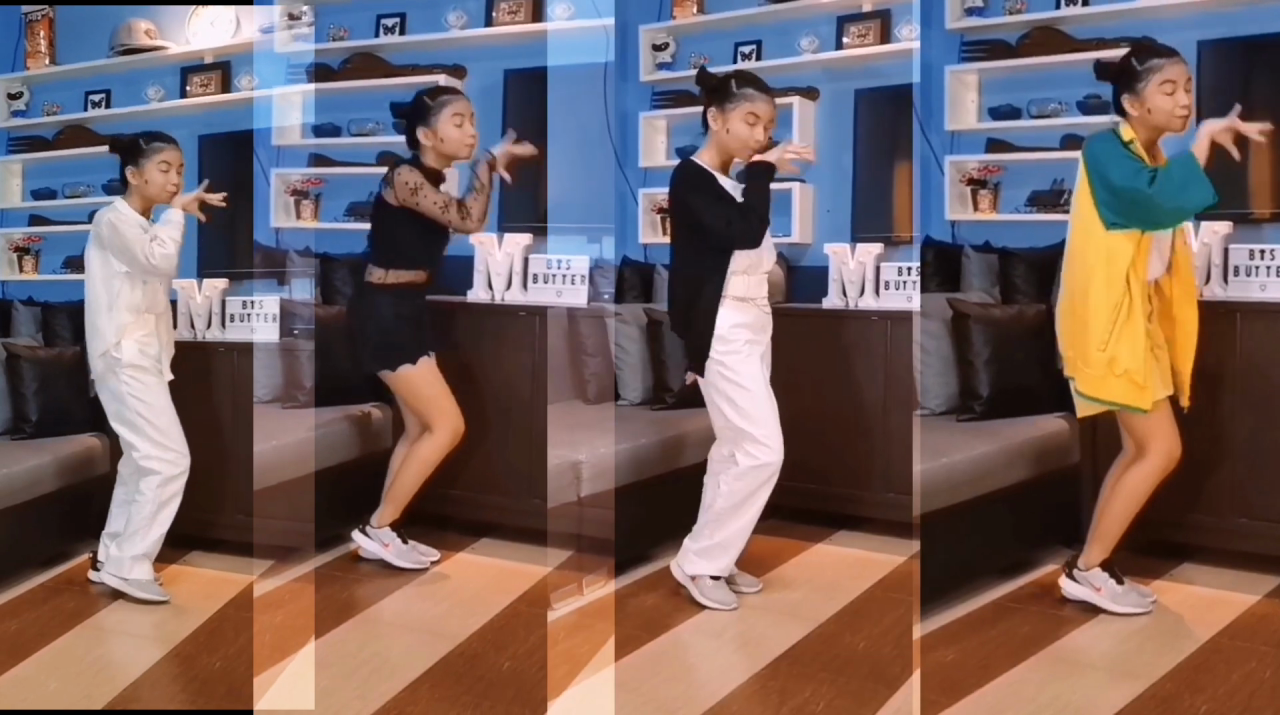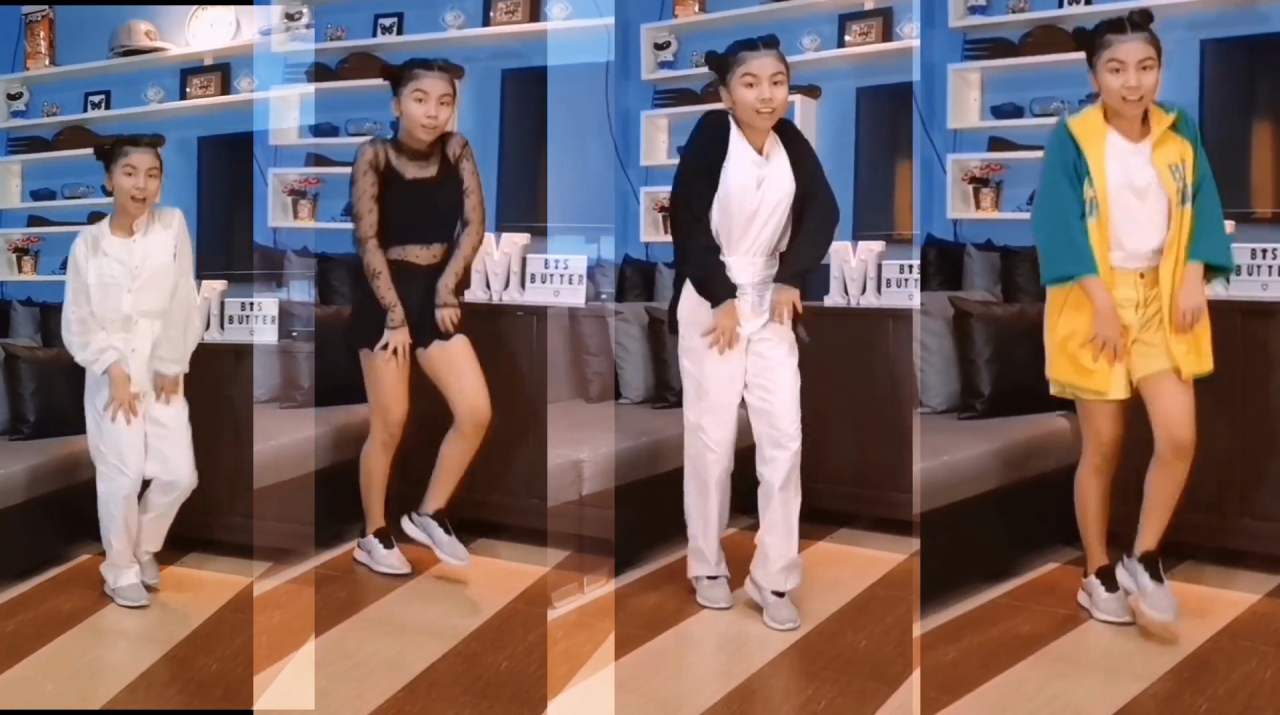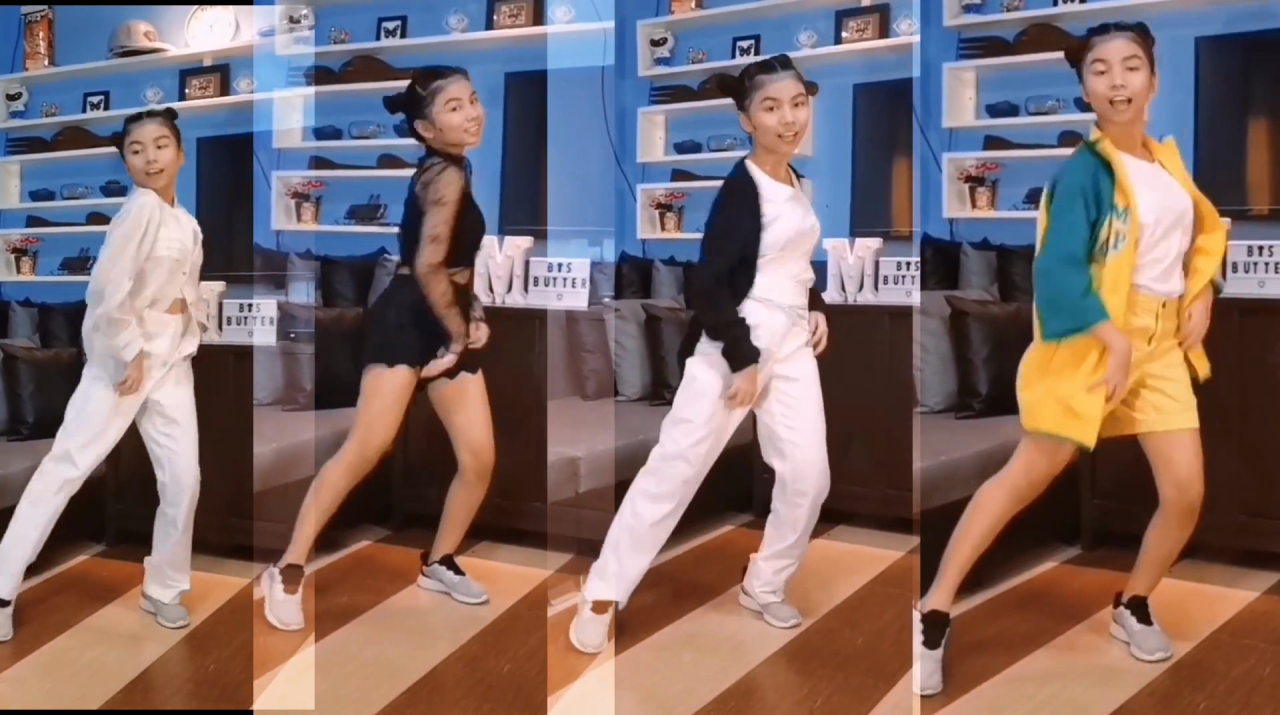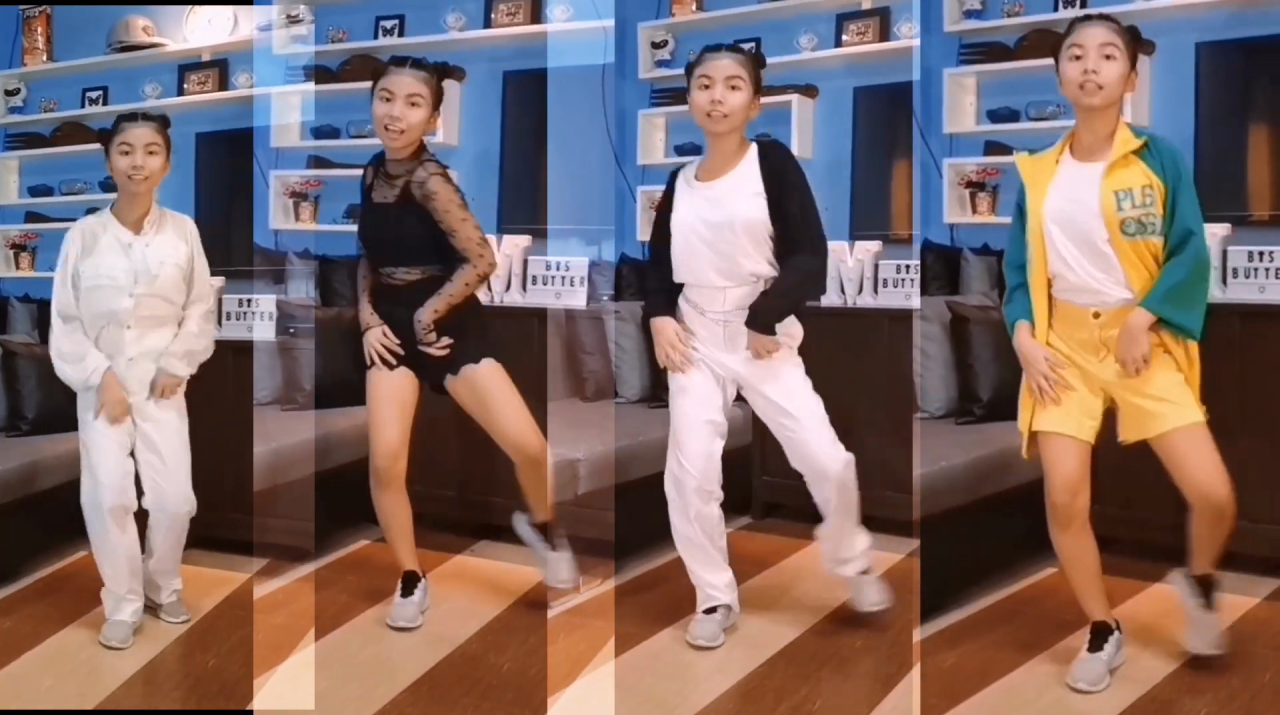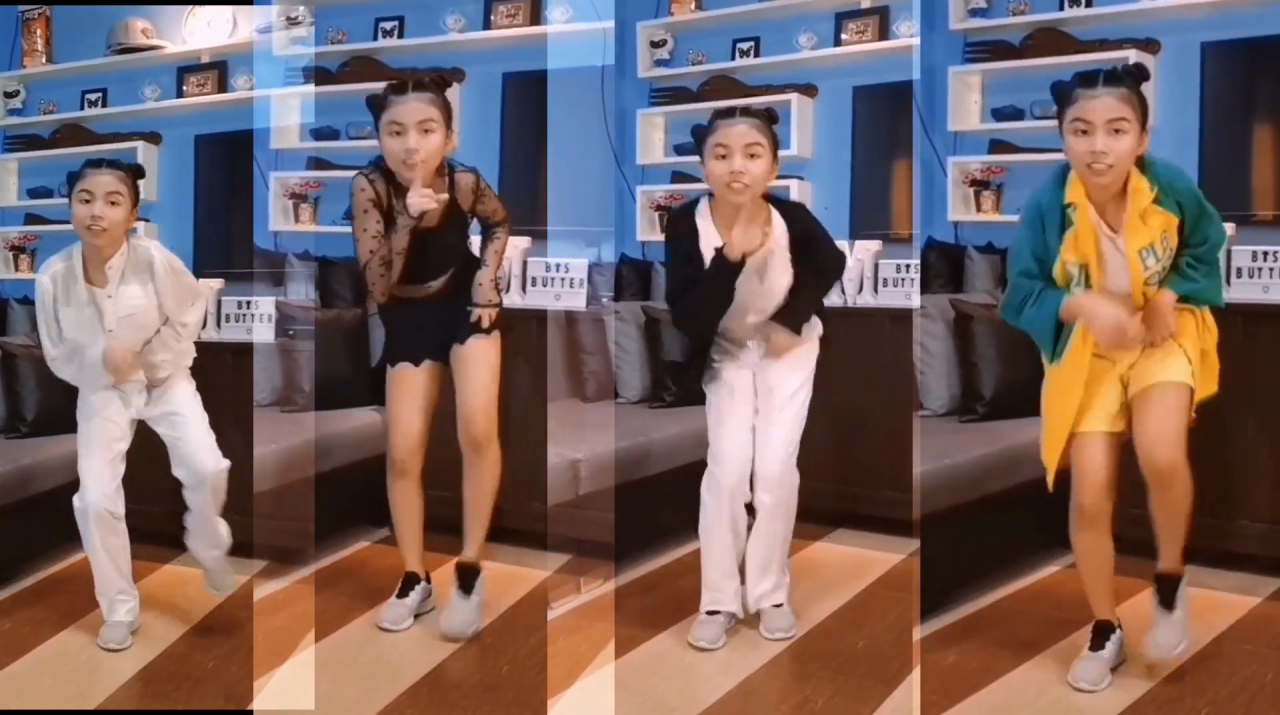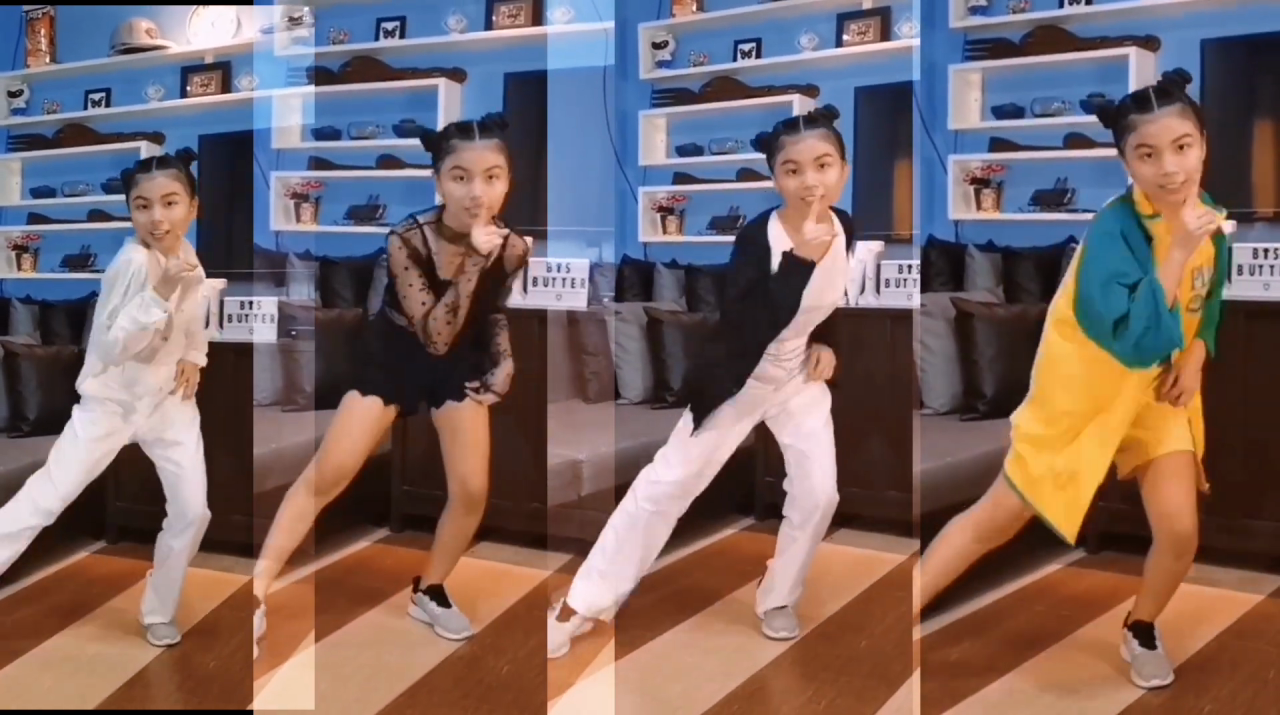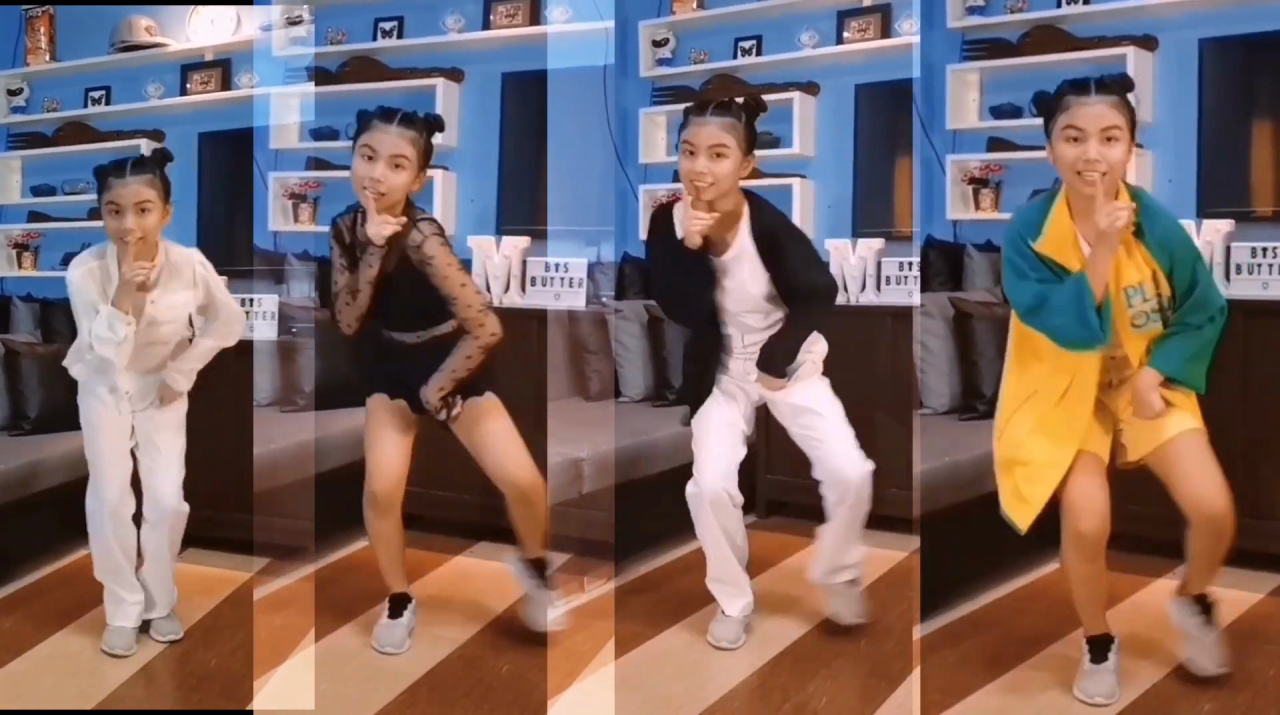
dt=0.7s
person 1, frame 1
left shoulder: (1154, 158)
right shoulder: (1107, 151)
right elbow: (1165, 201)
right wrist: (1206, 136)
left hip: (1139, 319)
right hip: (1111, 323)
left knee: (1140, 448)
right knee: (1162, 449)
left ankle: (1092, 565)
right ankle: (1087, 568)
person 1, frame 2
left shoulder: (1179, 131)
right shoulder: (1073, 139)
left elbow: (1203, 210)
right elbow: (1057, 225)
left wrist: (1195, 281)
right wrist: (1101, 300)
left hip: (1162, 302)
right hip: (1094, 307)
left knee: (1179, 436)
right knee: (1102, 447)
left ankle: (1146, 557)
right ankle: (1097, 574)
person 1, frame 3
left shoulder: (1168, 161)
right shoulder: (1086, 168)
left elbow: (1203, 233)
right elbow: (1060, 267)
left wrist: (1201, 294)
right wrist: (1113, 343)
left hip: (1161, 341)
right hip: (1090, 340)
left knee: (1186, 492)
right knee: (1026, 475)
left ankle: (1131, 604)
right ankle: (933, 612)
person 1, frame 4
left shoulder: (1156, 158)
right shoulder: (1036, 171)
left elbow: (1188, 254)
right elbow: (1020, 266)
left wrist: (1145, 319)
right wrist: (1024, 337)
left hip: (1140, 343)
right hip: (1059, 343)
left knee: (1212, 491)
right knee: (1063, 499)
left ankle: (1199, 579)
right ankle: (1103, 630)
person 1, frame 5
left shoulder: (1170, 187)
right shoulder: (1048, 203)
left elbow: (1205, 241)
right elbow: (1019, 301)
left wrist: (1171, 295)
right wrist: (1086, 308)
left hip: (1160, 336)
right hip: (1085, 349)
left knee: (1164, 461)
right knee: (1091, 498)
left ankle: (1169, 579)
right ankle: (1104, 628)
person 1, frame 6
left shoulder: (1204, 216)
right shoulder: (1111, 232)
right elbow: (1128, 340)
left wrist: (1198, 347)
right wrist: (1171, 254)
left hip: (1159, 386)
right hip: (1083, 386)
left knee: (1179, 532)
right knee: (1001, 516)
left ankle: (1141, 629)
person 1, frame 7
left shoulder: (1158, 227)
right shoulder: (1030, 228)
left elbow: (1203, 311)
right elbow: (1066, 325)
left wrist: (1157, 376)
right wrist: (1100, 248)
left hip: (1145, 379)
right hip: (1065, 386)
left knee: (1214, 509)
right knee: (1086, 525)
left ankle: (1193, 600)
right ankle: (1098, 644)
person 2, frame 1
left shoulder: (725, 182)
right shoulder: (691, 180)
right elbow: (745, 232)
right wrist: (762, 170)
left hip: (748, 324)
right hip: (725, 329)
left knee: (734, 450)
right knee: (760, 451)
left ankle: (715, 561)
right ankle: (699, 562)
person 2, frame 2
left shoulder: (791, 142)
right shoulder: (711, 134)
left elbow: (822, 215)
right elbow: (688, 226)
left wrist: (790, 278)
right wrist: (721, 299)
left hip: (768, 309)
right hip: (709, 306)
left knee: (782, 438)
right knee: (710, 441)
left ankle: (774, 576)
right ankle: (706, 564)
person 2, frame 3
left shoulder: (798, 184)
right shoulder: (741, 186)
right elbow: (715, 279)
left wrist: (816, 308)
right wrist: (742, 360)
left hip: (790, 345)
right hip: (731, 344)
left knee: (809, 475)
right knee: (675, 463)
left ankle: (765, 586)
right ankle: (604, 592)
person 2, frame 4
left shoulder: (774, 160)
right shoulder: (681, 179)
left elbow: (808, 257)
right elbow: (661, 259)
left wrist: (767, 317)
right wrist: (660, 316)
left hip: (763, 337)
right hip: (697, 340)
left knee: (827, 461)
right knee: (689, 475)
left ankle: (853, 562)
right ankle: (715, 598)
person 2, frame 5
left shoulder: (793, 219)
right shoulder: (685, 223)
left elbow: (830, 265)
right elbow: (687, 319)
left wrist: (794, 320)
right wrist: (728, 259)
left hip: (785, 346)
right hip: (729, 352)
left knee: (775, 469)
right knee: (726, 474)
left ankle: (770, 593)
right ankle: (720, 601)
person 2, frame 6
left shoulder: (842, 227)
right shoulder: (760, 236)
right elbow: (749, 325)
left wrist: (826, 342)
right wrist: (801, 258)
left hip: (799, 376)
right hip: (741, 377)
left knee: (818, 494)
right knee: (669, 482)
left ankle: (778, 599)
right ankle: (581, 602)
person 2, frame 7
left shoulder: (766, 222)
right shoulder: (670, 222)
left elbow: (819, 291)
right elbow: (681, 310)
left wrist: (781, 355)
right wrist: (689, 246)
left hip: (785, 362)
right hip: (721, 368)
left knee: (848, 472)
right knee: (709, 487)
left ankle: (838, 570)
right ankle: (734, 602)
person 3, frame 1
left shoulder: (428, 178)
right shoulder: (406, 177)
right elbow: (468, 220)
right wrist: (490, 160)
left hip: (404, 311)
right hip: (386, 314)
left knee: (421, 429)
right knee: (447, 426)
left ankle: (385, 532)
right ankle: (379, 526)
person 3, frame 2
left shoulder: (456, 148)
right shoulder: (373, 156)
left elbow: (474, 226)
right elbow: (367, 239)
left wrist: (447, 285)
right wrist: (395, 312)
left hip: (435, 299)
right hip: (385, 300)
left knee: (476, 412)
right knee: (388, 425)
left ankle: (430, 514)
right ankle: (374, 537)
person 3, frame 3
left shoulder: (440, 171)
right shoulder: (447, 176)
right elbow: (429, 266)
left wrist: (474, 318)
right wrist: (458, 332)
left hip: (446, 323)
right hip: (406, 318)
left knee: (480, 457)
right knee: (365, 447)
left ankle: (440, 562)
right ankle: (289, 568)
person 3, frame 4
left shoulder: (428, 180)
right shoulder: (376, 171)
left elbow: (481, 259)
left wrist: (428, 316)
right wrist: (367, 318)
left hip: (444, 321)
right hip: (392, 324)
left knee: (527, 445)
right knee: (385, 465)
left ankle: (540, 522)
right ankle: (412, 579)
person 3, frame 5
left shoulder: (465, 183)
right shoulder: (367, 187)
left elbow: (499, 223)
right elbow: (378, 289)
left wrist: (489, 276)
right wrist: (408, 222)
left hip: (463, 308)
right hip: (407, 320)
left knee: (477, 430)
right knee: (404, 457)
left ankle: (469, 569)
right ankle: (415, 579)
person 3, frame 6
left shoulder: (509, 246)
right shoulder: (410, 239)
right elbow: (434, 336)
left wrist: (507, 356)
right wrist: (470, 259)
left hip: (462, 360)
right hip: (395, 353)
left knee: (472, 489)
right knee: (327, 474)
left ankle: (428, 590)
right ankle: (255, 596)
person 3, frame 7
left shoulder: (424, 238)
right shoulder: (348, 226)
left elbow: (485, 329)
right elbow: (349, 322)
left wrist: (441, 384)
right wrist: (373, 248)
left hip: (448, 361)
right hip: (388, 362)
left knee: (521, 480)
right knee: (381, 490)
left ankle: (534, 563)
right ankle: (399, 600)
person 4, frame 1
left shoulder: (143, 225)
right shoulder: (113, 220)
right elbow: (161, 260)
right wrist: (178, 209)
left hip: (142, 359)
right hip: (126, 361)
left knee: (142, 462)
right knee: (169, 461)
left ankle: (110, 559)
right ankle: (128, 565)
person 4, frame 2
left shoulder: (173, 225)
right shoulder: (87, 243)
left elbow: (184, 301)
right elbow: (78, 320)
left wrist: (173, 366)
right wrist: (112, 367)
left hip: (163, 372)
right hip: (111, 374)
left knee: (179, 475)
right knee: (121, 476)
left ankle: (139, 549)
right ankle: (121, 573)
person 4, frame 3
left shoulder: (176, 211)
right shoulder: (140, 211)
right elbow: (109, 293)
left wrist: (190, 327)
right wrist: (132, 354)
left hip: (172, 361)
right hip: (121, 358)
left knee: (183, 478)
right knee: (69, 463)
left ankle: (165, 590)
person 4, frame 4
left shoulder: (182, 229)
right shoulder: (83, 234)
left elbow: (202, 308)
right elbow: (63, 318)
left wrist: (177, 365)
right wrist: (97, 376)
left hip: (159, 381)
right hip: (101, 381)
left knee: (175, 501)
right knee: (106, 496)
left ankle: (161, 587)
right ankle: (124, 606)
person 4, frame 5
left shoulder: (153, 259)
right shoulder: (54, 274)
left elbow: (190, 310)
right elbow: (59, 355)
left wrist: (157, 362)
right wrist: (104, 363)
left hip: (163, 378)
right hip: (98, 390)
left knee: (207, 470)
right knee: (96, 500)
left ankle: (208, 547)
right ankle: (120, 609)
person 4, frame 6
left shoulder: (184, 255)
right shoulder: (133, 260)
right elbow: (112, 346)
left wrist: (194, 356)
right wrist: (160, 291)
left hip: (169, 399)
right hip: (112, 397)
left knee: (193, 511)
right knee: (49, 494)
left ankle: (159, 611)
person 4, frame 7
left shoulder: (189, 264)
right shoulder: (86, 270)
left elbow: (228, 323)
right elbow: (102, 355)
left wrist: (178, 374)
right wrist: (125, 298)
left hip: (160, 390)
right hip: (103, 388)
left knee: (167, 501)
right knee: (110, 498)
left ankle: (160, 604)
right ankle: (123, 613)
